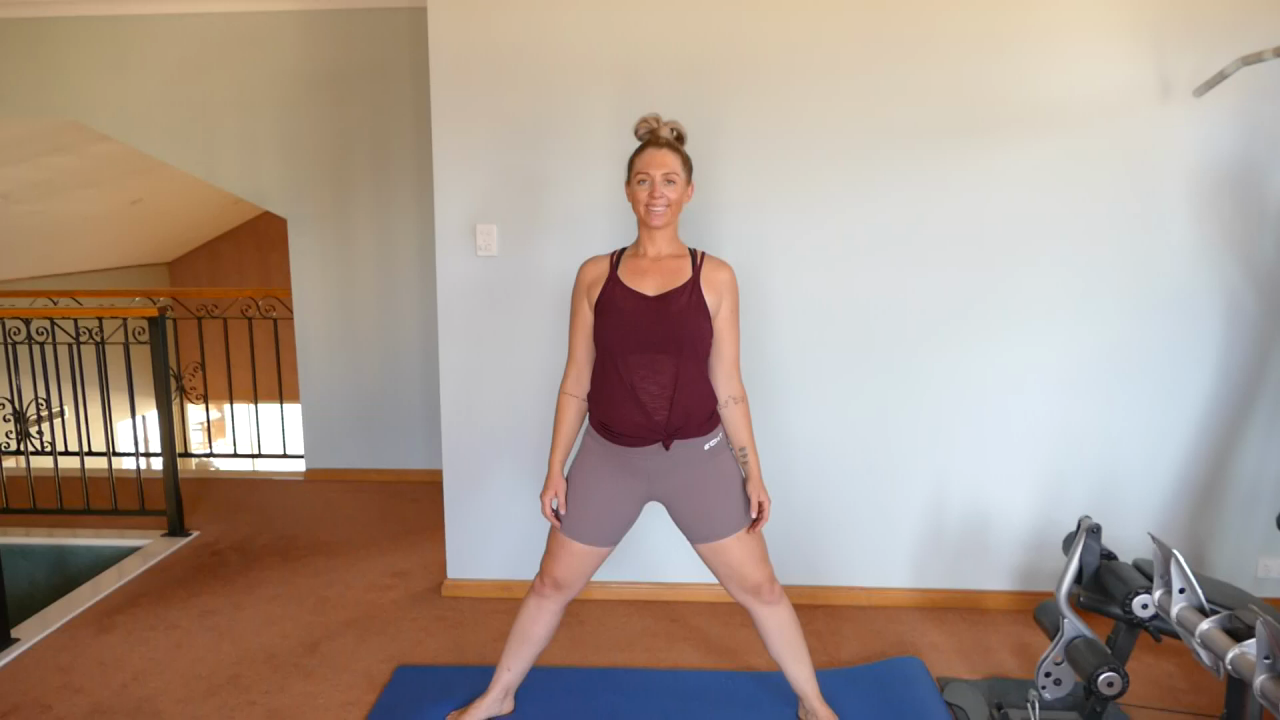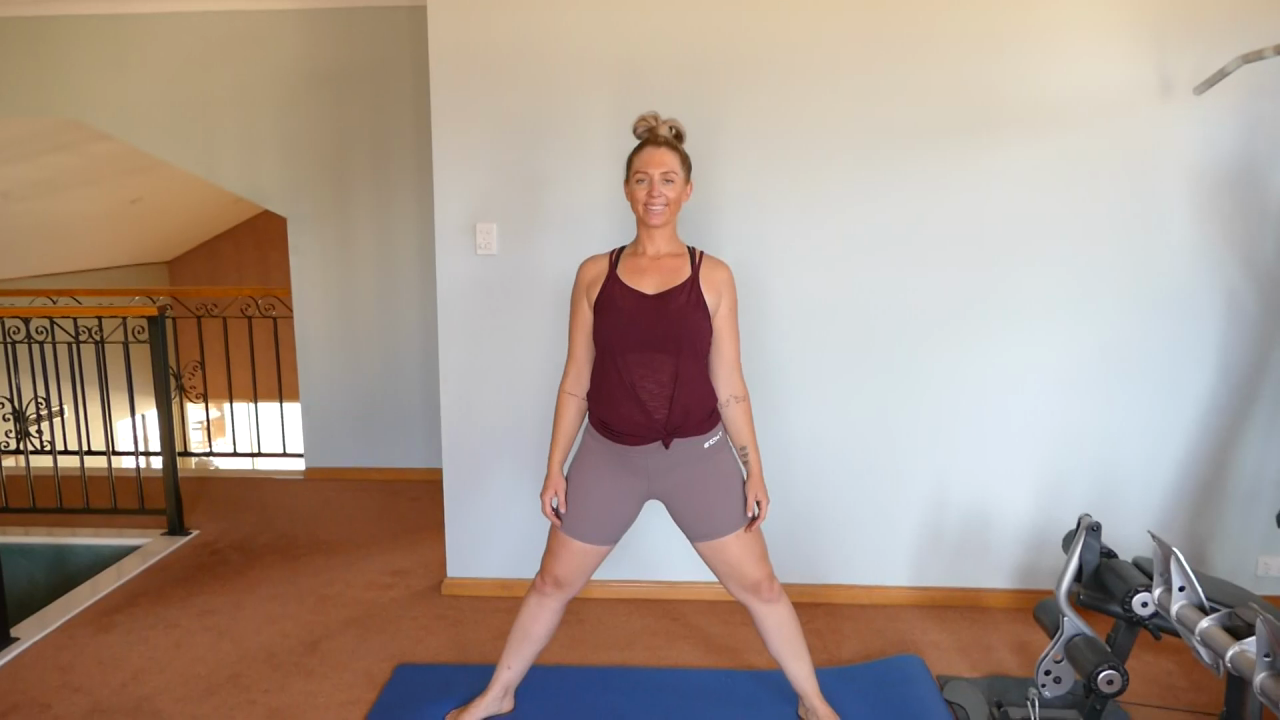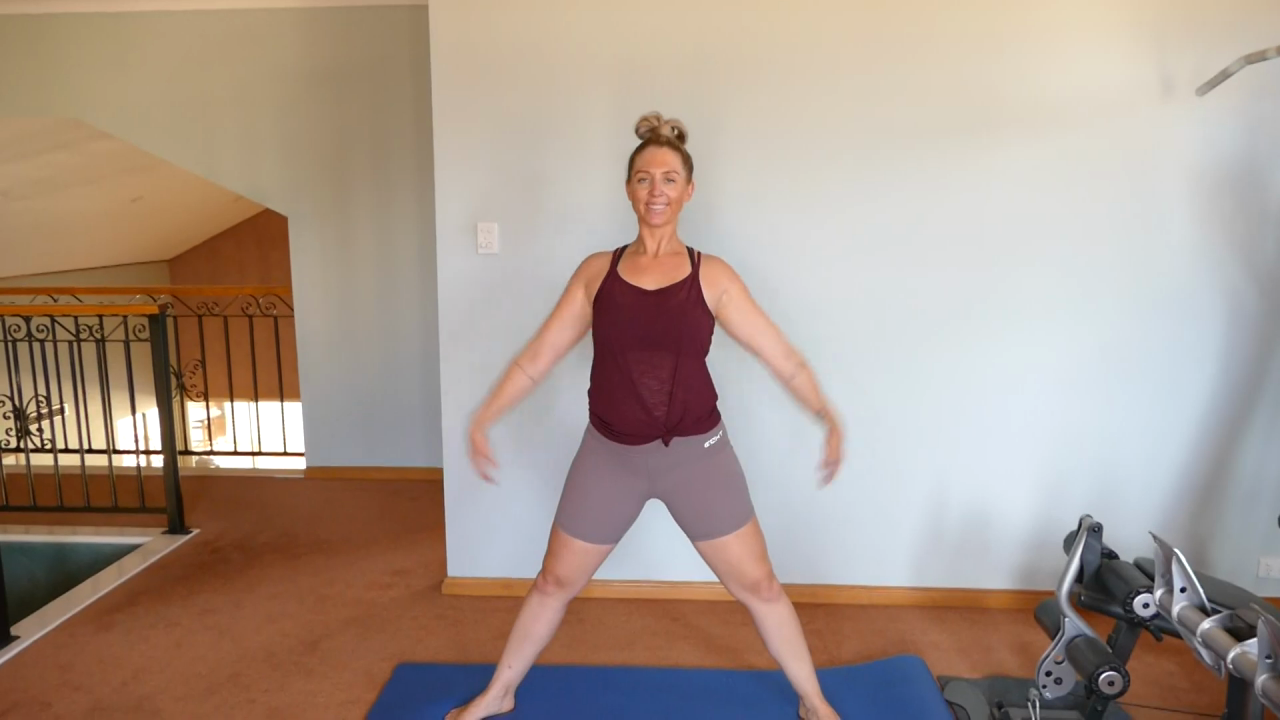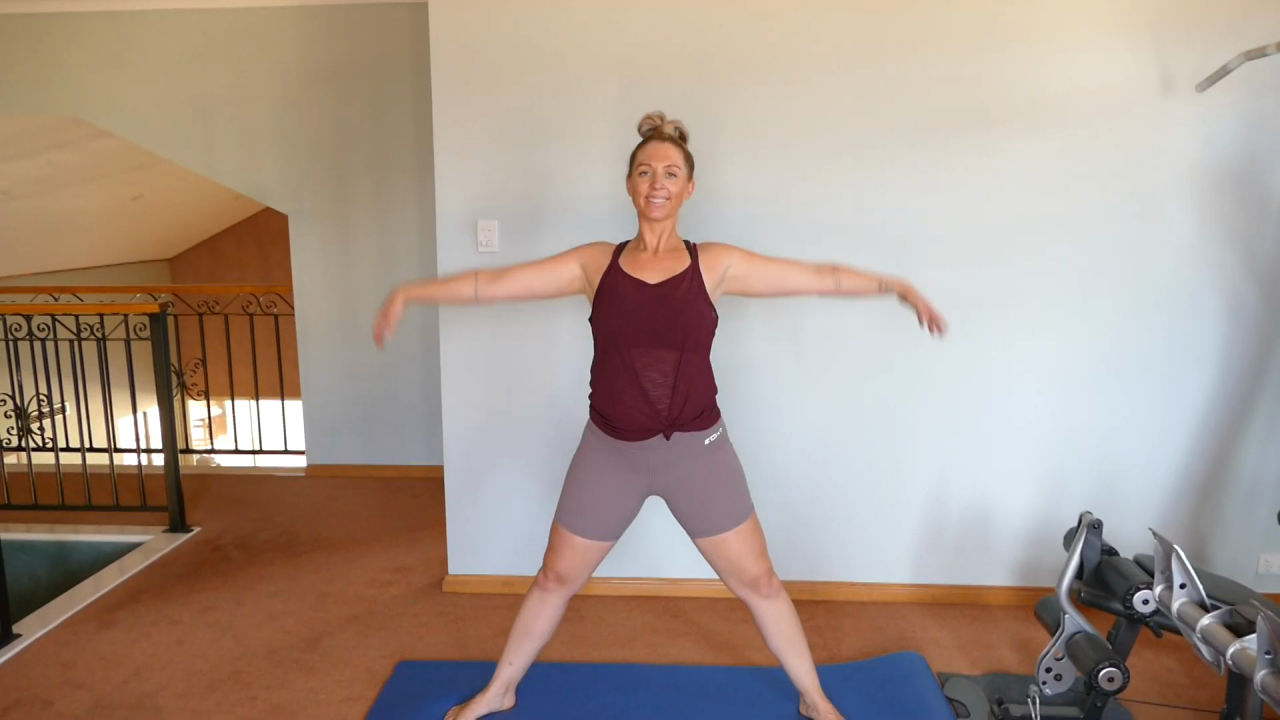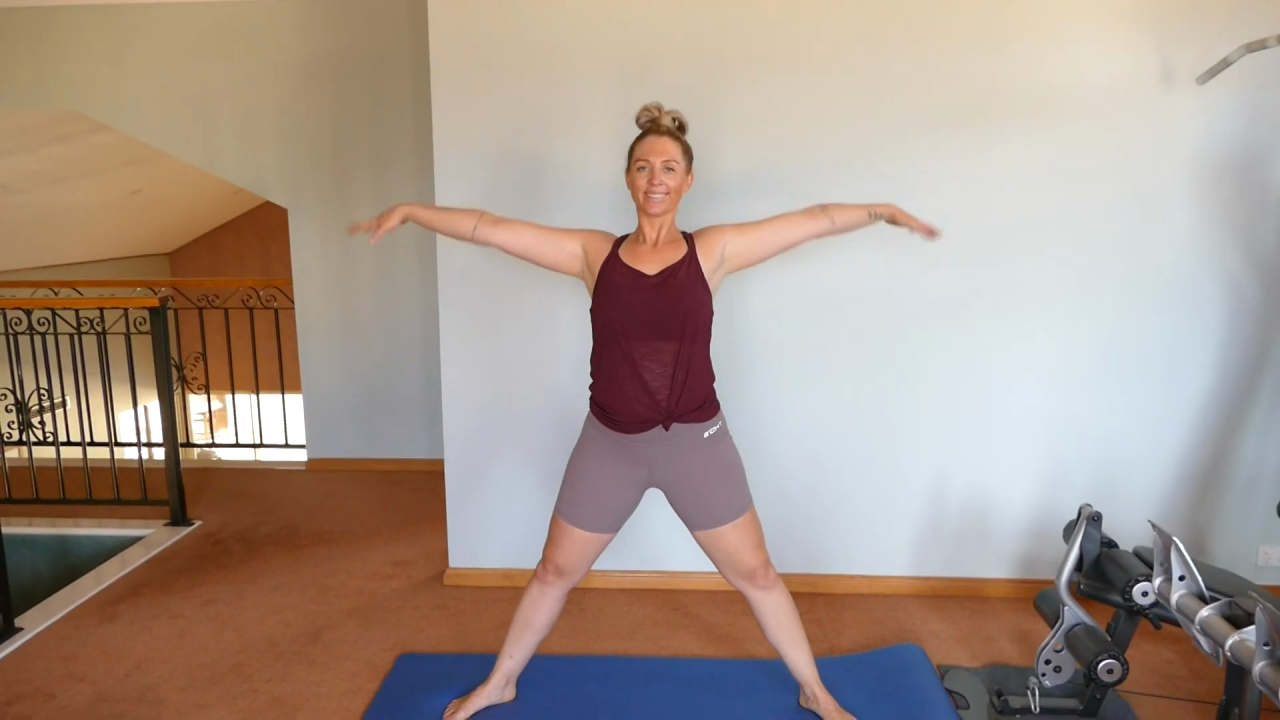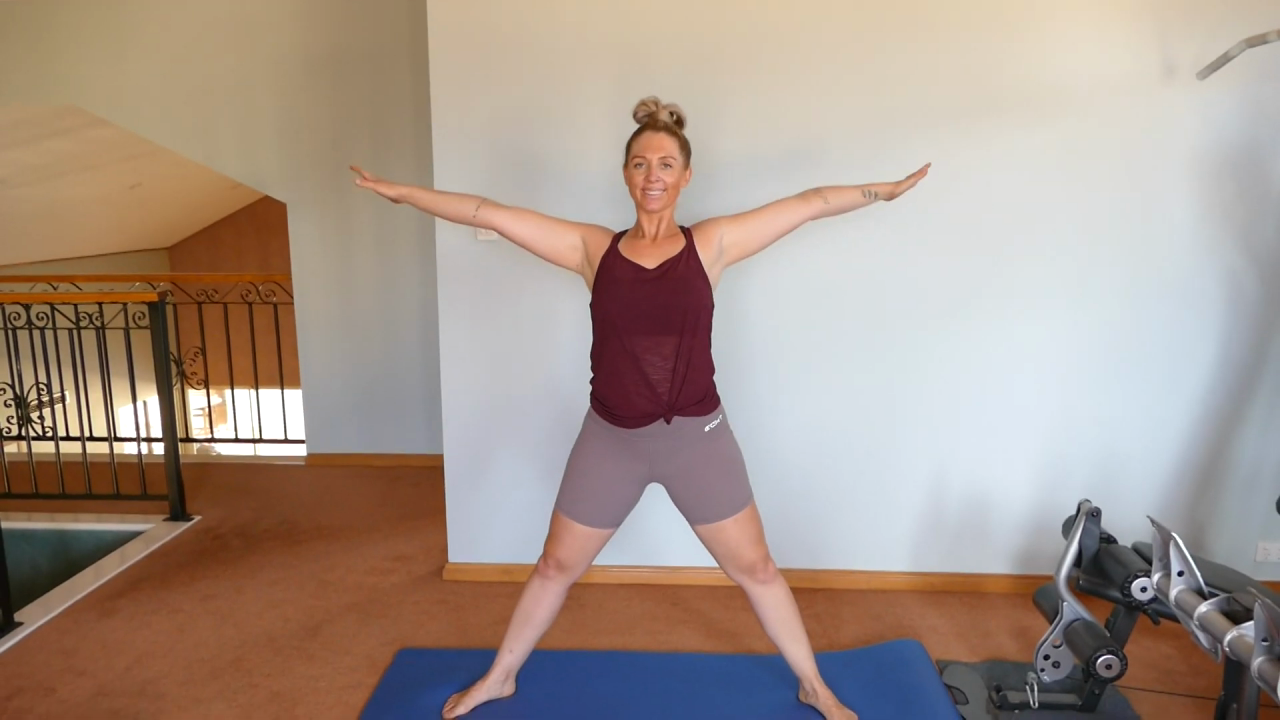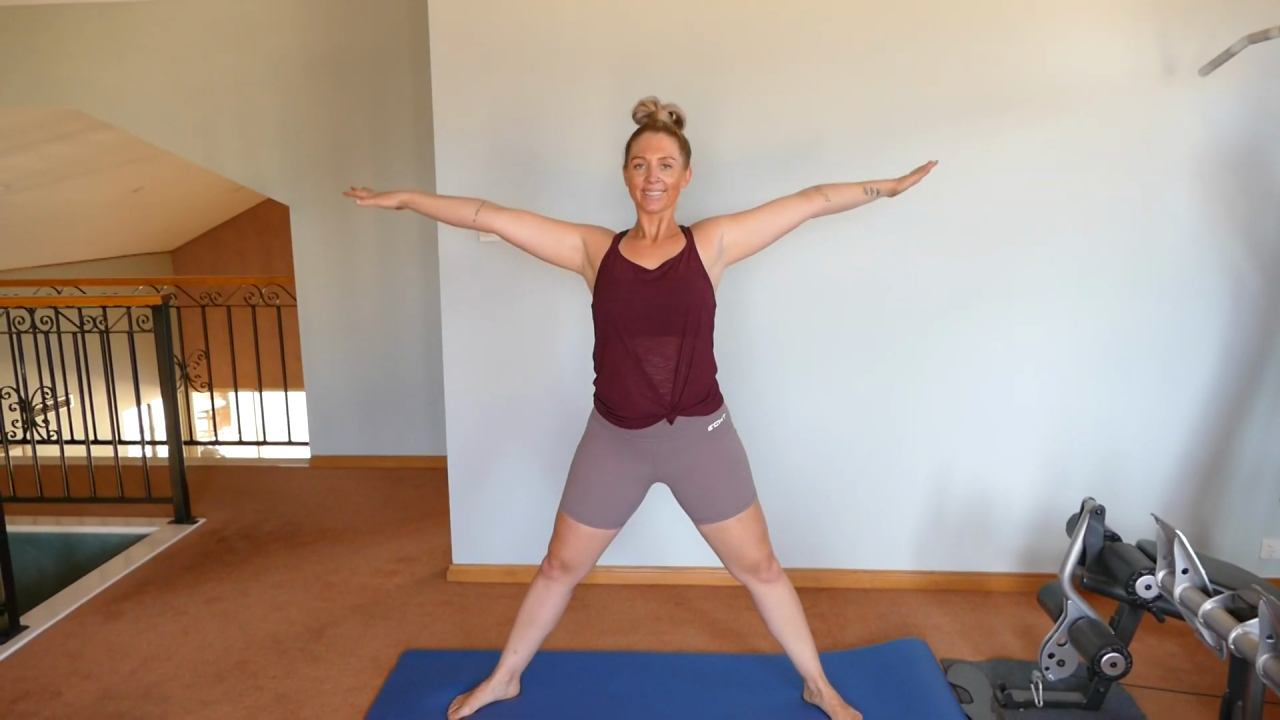
dt=0.2s
person 1, frame 1
left shoulder: (715, 277)
right shoulder: (594, 276)
left elbow: (728, 386)
right elbow: (576, 383)
left wrist: (754, 472)
right wrist: (555, 469)
left hip: (698, 457)
right hip: (609, 458)
left knee: (759, 588)
right knee: (553, 585)
person 1, frame 2
left shoulder: (713, 276)
right shoulder: (594, 274)
left elbow: (730, 381)
right elbow: (575, 379)
left wrist: (755, 468)
right wrist: (553, 466)
left hip: (697, 455)
right hip: (608, 455)
left knee: (759, 586)
right knee: (553, 583)
person 1, frame 3
left shoulder: (711, 276)
right shoulder: (597, 271)
left elbow: (776, 349)
right elbow: (541, 353)
left wrist: (827, 418)
right wrist: (485, 417)
left hip: (697, 452)
right hip: (609, 454)
left knee: (759, 585)
right knee: (555, 583)
person 1, frame 4
left shoulder: (714, 265)
right shoulder: (595, 263)
left elbow: (818, 276)
right elbow: (495, 282)
left wrist: (896, 286)
right wrist: (411, 292)
left hip: (697, 449)
right hip: (610, 450)
left knee: (758, 583)
right knee: (555, 580)
person 1, frame 5
left shoulder: (712, 251)
right shoulder: (593, 253)
left elbow: (813, 221)
right elbow: (490, 229)
left wrist: (885, 211)
right wrist: (406, 211)
left hip: (695, 442)
right hip: (609, 444)
left knee: (756, 574)
right knee: (555, 572)
person 1, frame 6
left shoulder: (711, 243)
right shoulder: (592, 248)
left elbow: (810, 203)
right elbow: (488, 213)
left wrist: (884, 190)
right wrist: (402, 192)
left hip: (697, 437)
right hip: (610, 438)
left knee: (756, 569)
right knee: (557, 567)
person 1, frame 7
left shoulder: (712, 243)
right shoulder: (593, 249)
left elbow: (811, 201)
right elbow: (490, 216)
left wrist: (887, 186)
right wrist: (402, 198)
left hip: (701, 437)
right hip: (614, 439)
left knee: (760, 568)
right knee: (560, 568)
